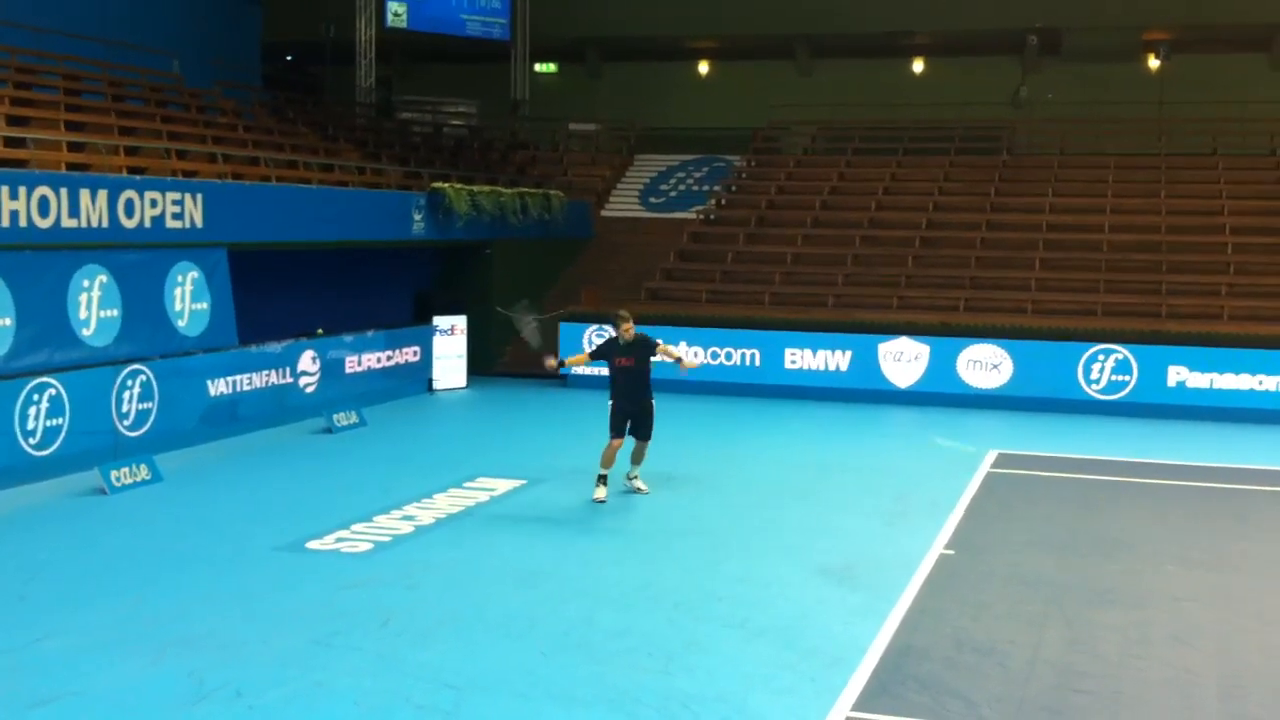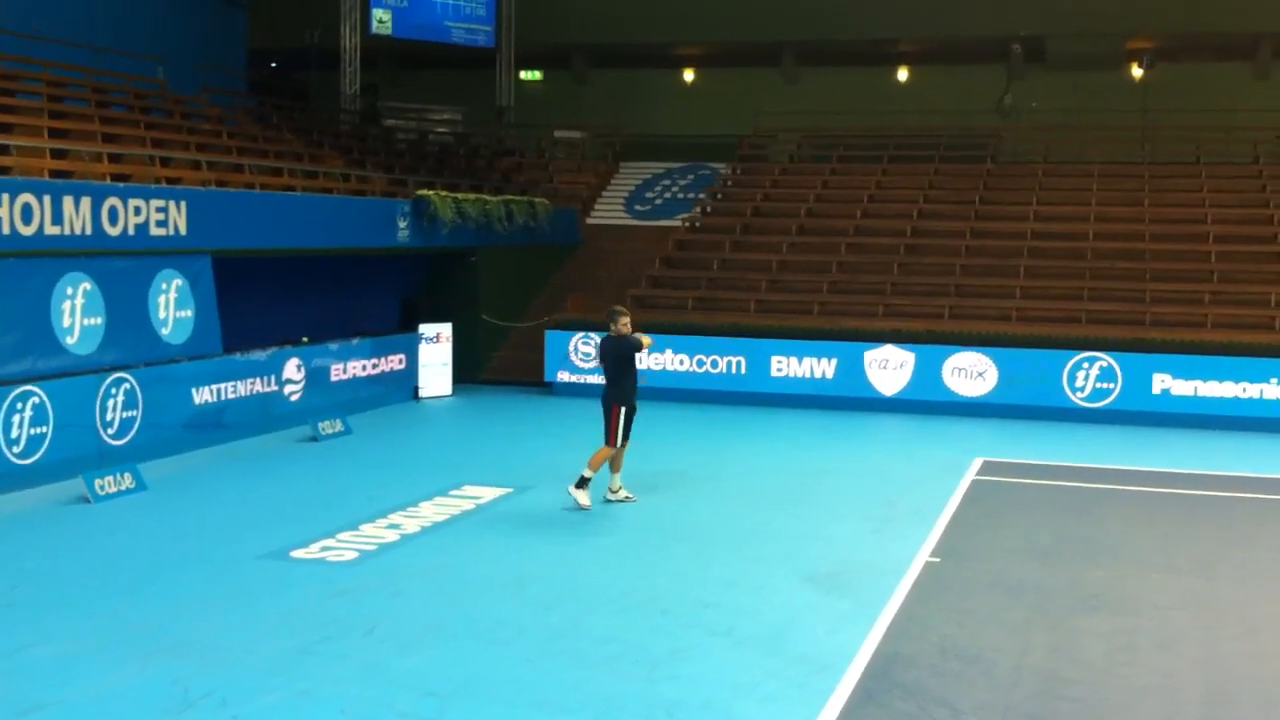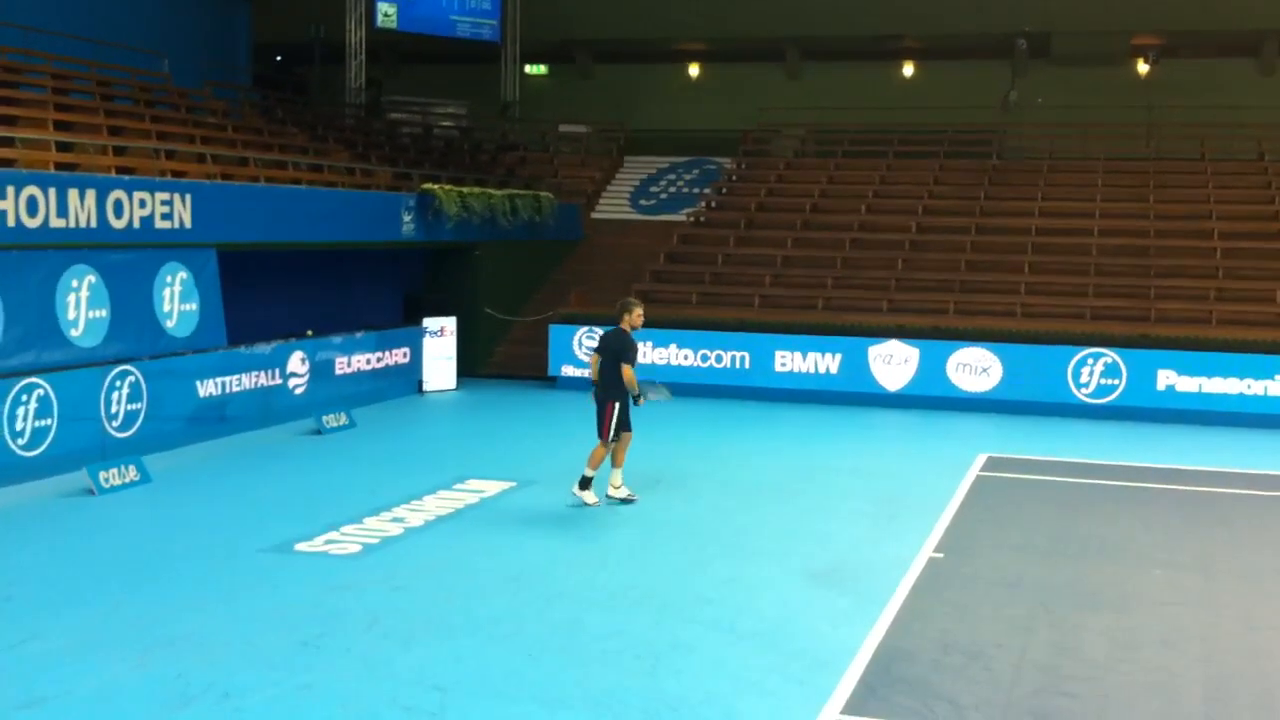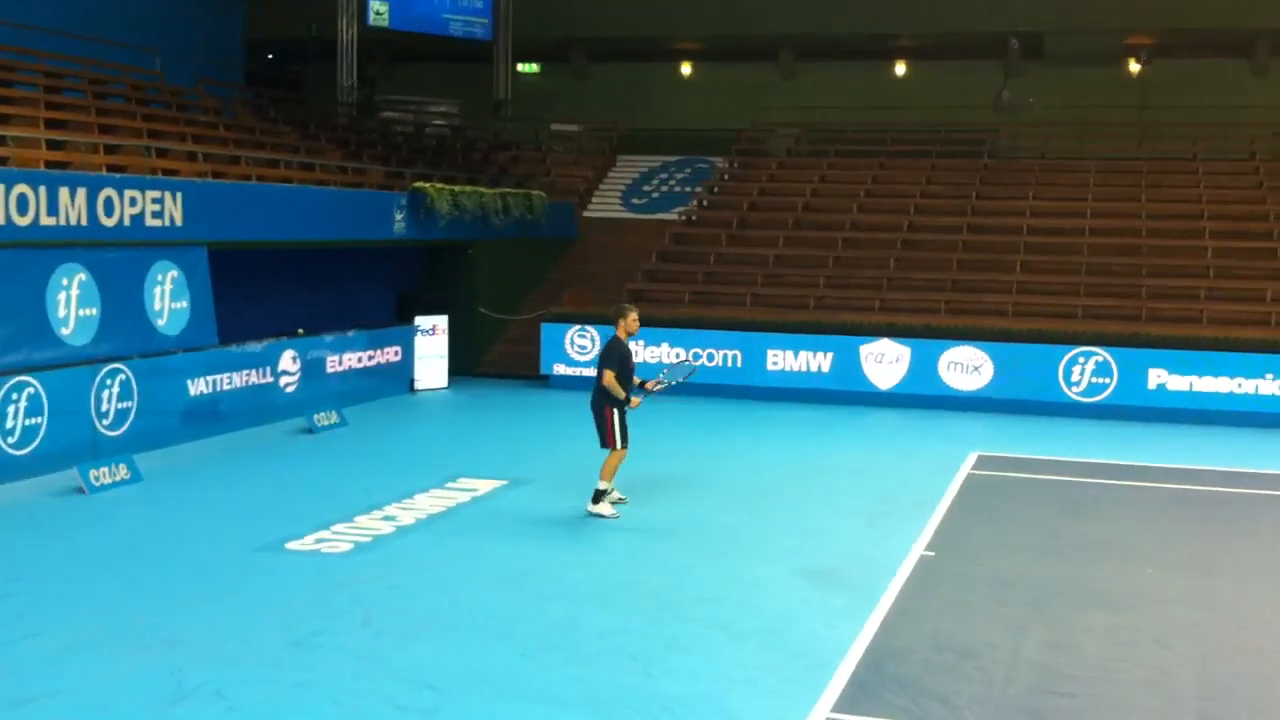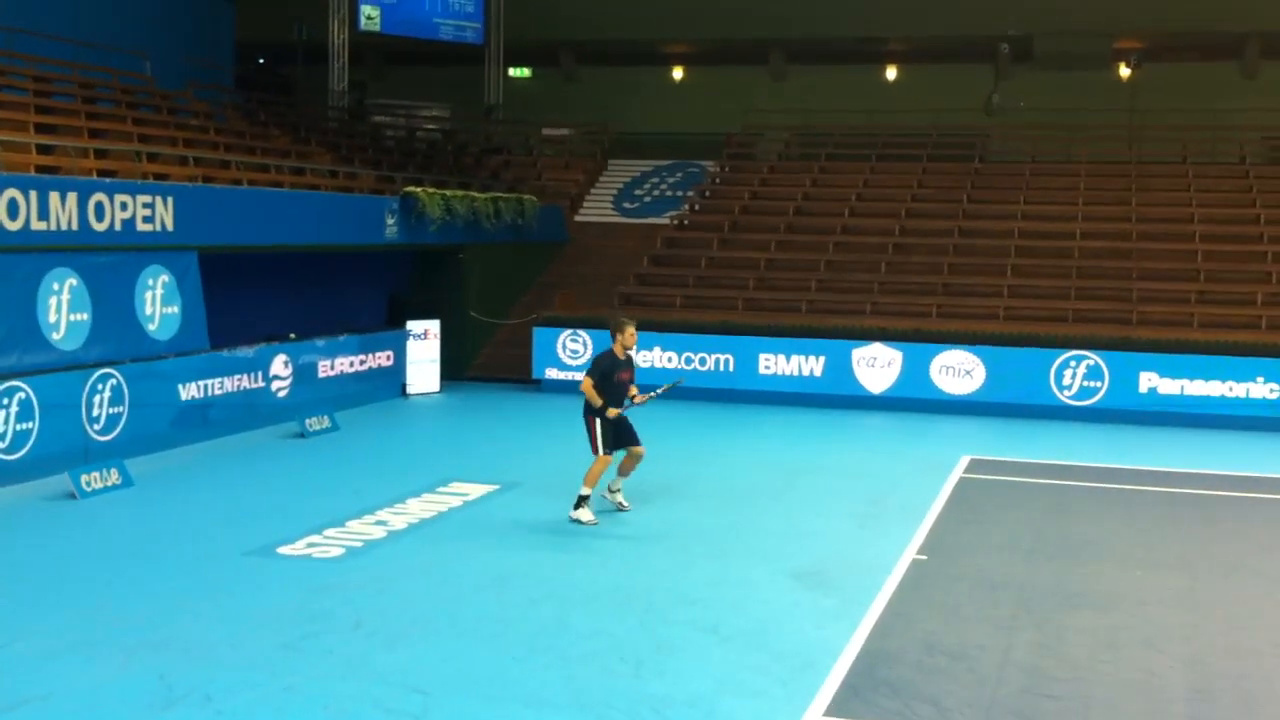
dt=0.5s
person 1, frame 1
left shoulder: (643, 341)
right shoulder: (609, 346)
left elbow: (662, 348)
right elbow: (586, 358)
left wrist: (680, 359)
right wrist: (560, 363)
left hip: (644, 401)
right hip: (620, 402)
left knee: (642, 442)
right knee: (615, 443)
left ankle: (633, 476)
right ankle: (601, 482)
person 1, frame 2
left shoulder: (605, 342)
right shoulder: (624, 343)
right elbow: (646, 342)
right wrist: (640, 336)
left hip: (614, 398)
right hip: (621, 401)
left knee: (619, 446)
right knee: (612, 447)
left ankle: (615, 489)
right ankle: (580, 486)
person 1, frame 3
left shoulder: (609, 335)
right shoulder: (628, 342)
left elbow: (595, 359)
right elbow: (627, 375)
left wrist: (597, 383)
right wrist: (637, 395)
left hip: (612, 395)
right hip: (612, 397)
left knee: (624, 437)
right knee: (607, 443)
left ankle: (615, 487)
right ankle: (583, 486)
person 1, frame 4
left shoulder: (624, 346)
right shoulder: (614, 347)
right elbow: (607, 380)
left wrist: (643, 384)
right wrist: (627, 399)
left hip: (615, 405)
right hip: (607, 406)
left knee: (620, 449)
right knee: (618, 451)
left ankle: (608, 491)
right ankle: (597, 501)
person 1, frame 5
left shoulder: (629, 360)
right shoulder: (603, 360)
left elbow: (629, 385)
right elbow: (585, 386)
left wrist: (635, 396)
right wrist: (603, 408)
left hip: (616, 414)
right hip: (598, 415)
left knee: (637, 452)
right knee: (604, 458)
left ankle: (614, 490)
right ankle: (580, 506)
